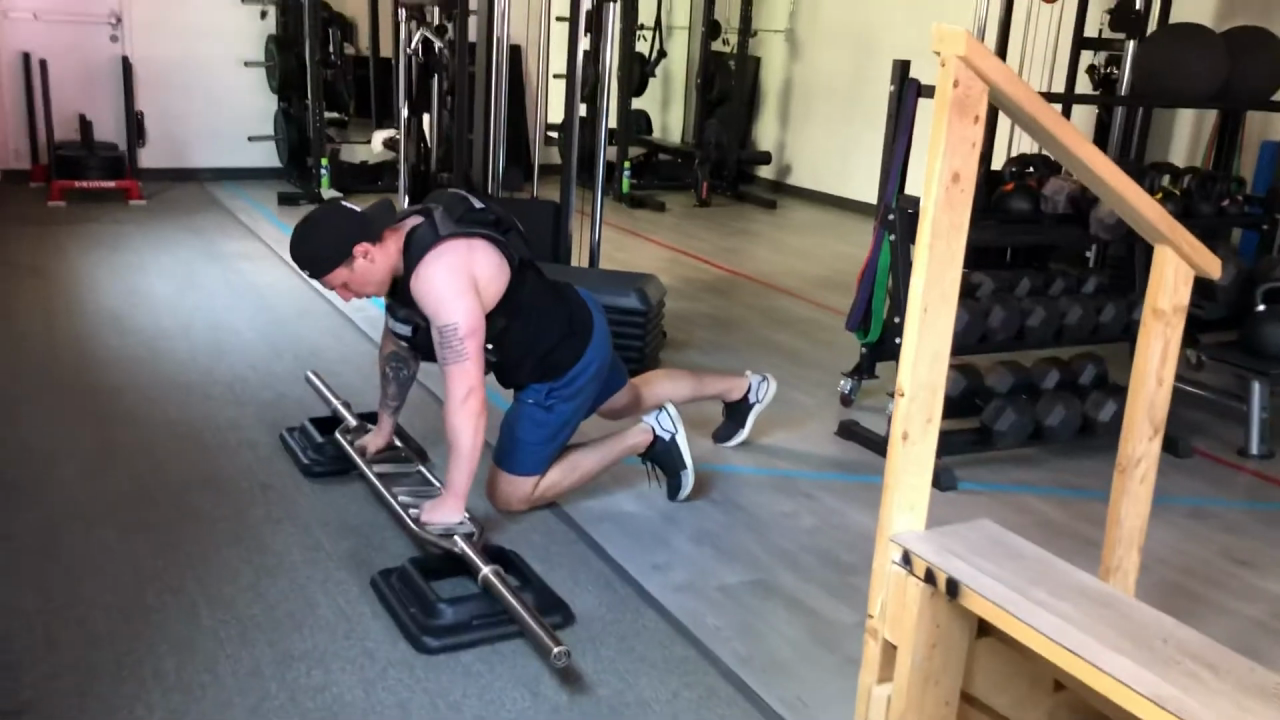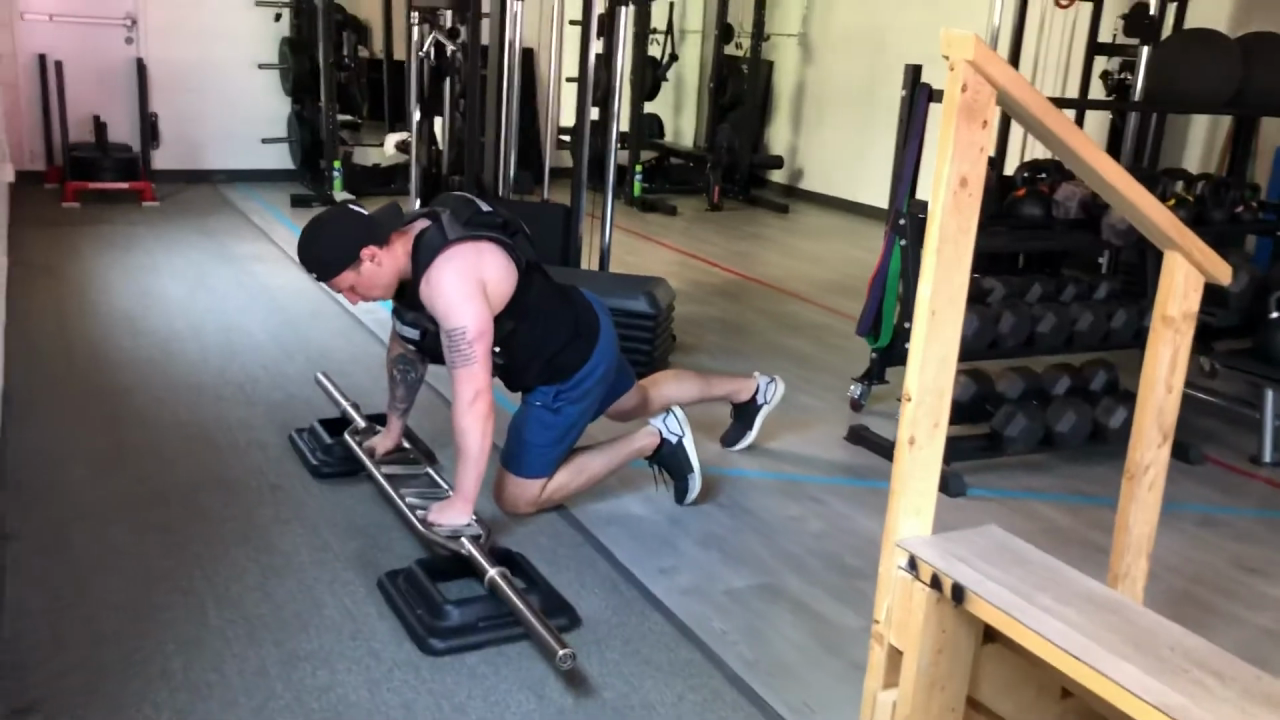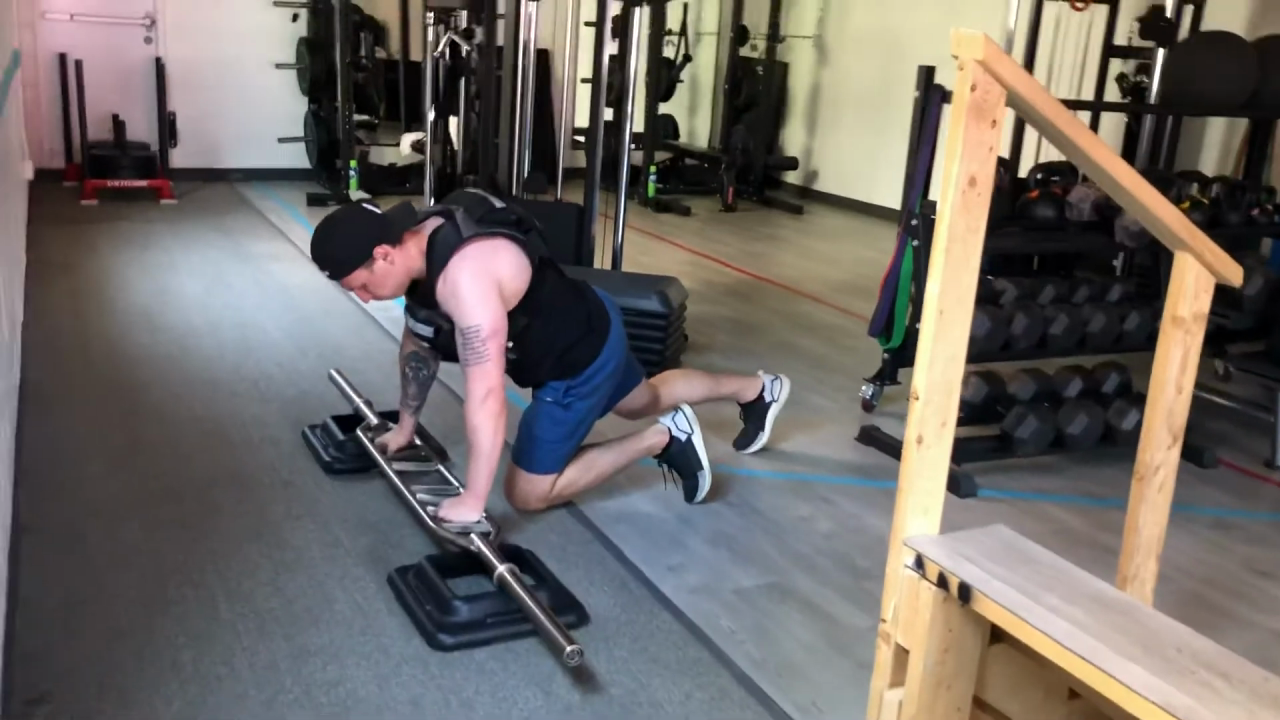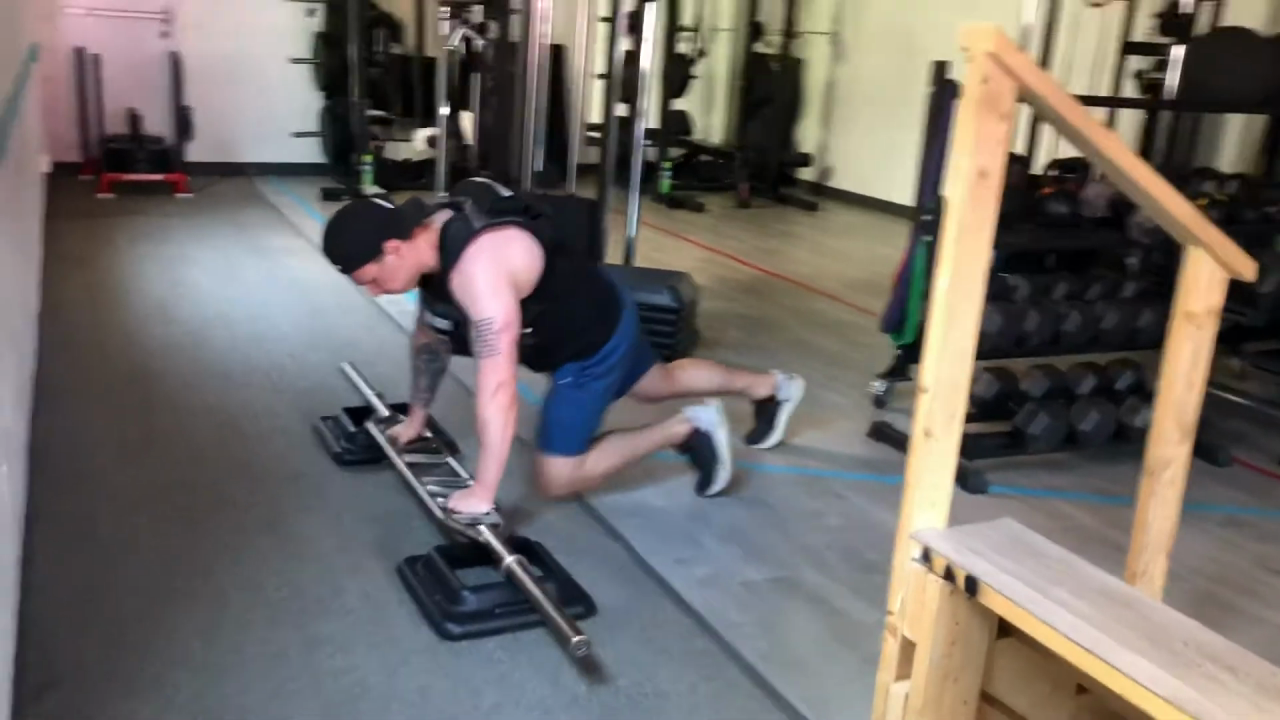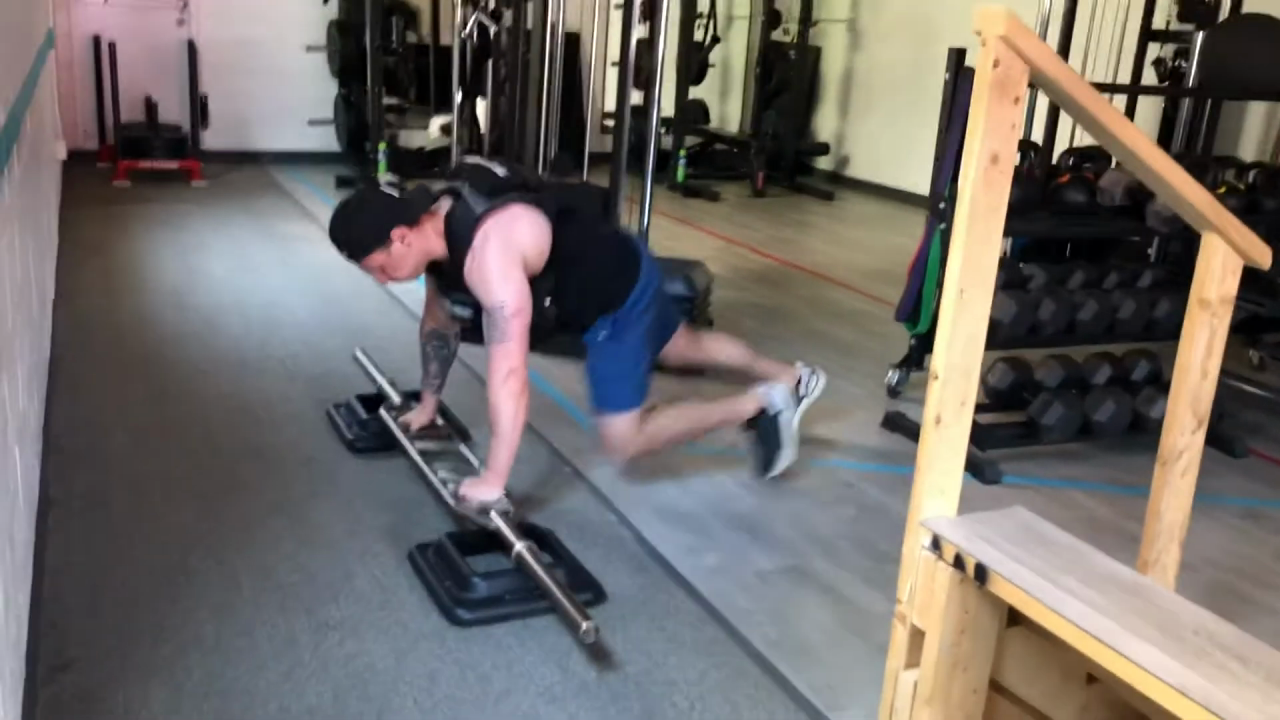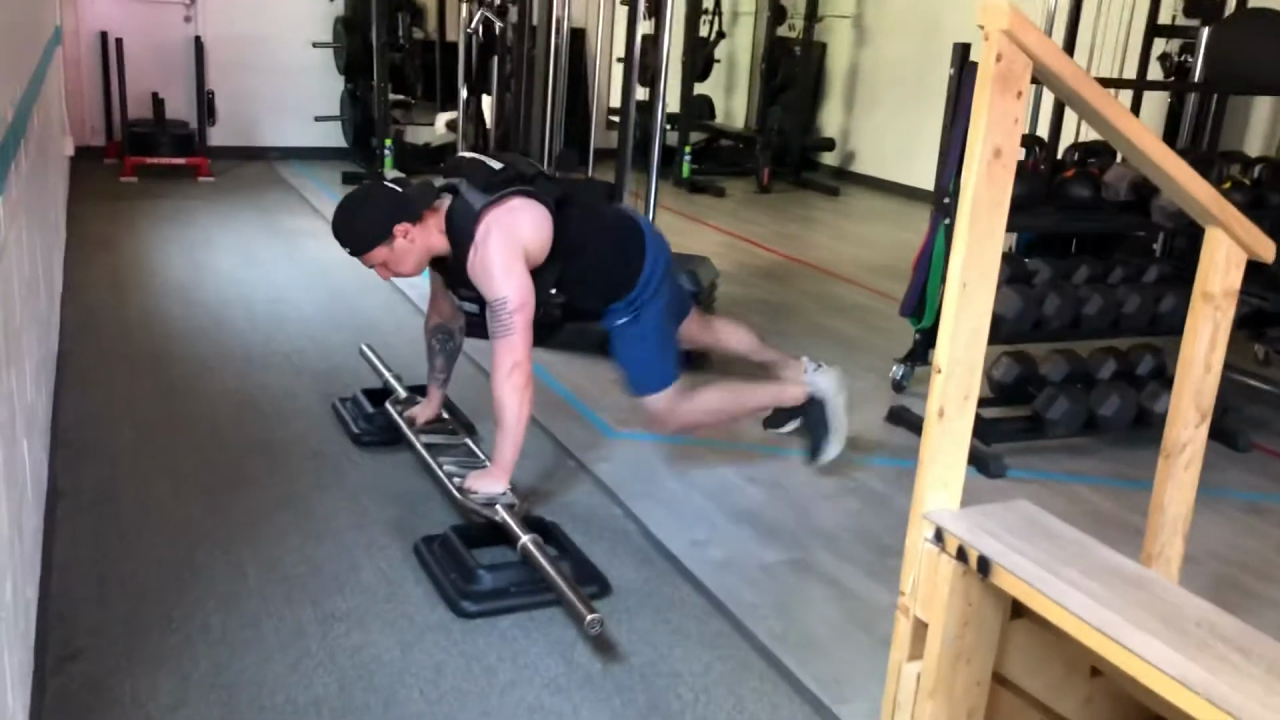
dt=0.1s
person 1, frame 1
left shoulder: (437, 272)
right shoulder: (400, 242)
left elbow: (466, 392)
right elbow: (399, 340)
left wrist: (452, 502)
right wrist: (384, 427)
left hip: (565, 356)
right hip: (568, 329)
left knee: (510, 495)
right knee: (626, 401)
left ankle: (647, 438)
right ankle: (743, 388)
person 1, frame 2
left shoulder: (446, 275)
right shoulder: (407, 246)
left elbow: (473, 395)
right elbow: (406, 344)
left wrist: (460, 505)
right wrist: (392, 429)
left hip: (571, 359)
right hip: (575, 330)
left knee: (518, 498)
right knee: (635, 403)
left ankle: (654, 441)
right ankle: (750, 390)
person 1, frame 3
left shoulder: (463, 274)
right shoulder: (419, 246)
left elbow: (487, 394)
right elbow: (418, 342)
left wrist: (472, 502)
right wrist: (406, 424)
left hip: (580, 354)
right hip: (583, 332)
left knee: (528, 494)
right knee: (642, 402)
left ankle: (665, 439)
right ankle: (757, 389)
person 1, frame 4
left shoulder: (476, 265)
right shoulder: (429, 237)
left elbow: (497, 387)
right elbow: (429, 335)
left wrist: (481, 494)
right wrist: (416, 417)
left hip: (594, 335)
right hip: (594, 314)
left knee: (556, 479)
right knee: (658, 382)
left ankle: (686, 429)
right ankle: (768, 388)
person 1, frame 5
left shoulder: (486, 250)
right shoulder: (436, 226)
left elbow: (509, 373)
right elbow: (439, 321)
left wrist: (493, 481)
right wrist: (428, 404)
left hip: (619, 290)
right hip: (609, 276)
left knee: (624, 442)
right knee: (683, 347)
left ankle: (759, 404)
right ankle: (788, 375)
person 1, frame 6
left shoulder: (489, 244)
right shoulder: (438, 220)
left elbow: (513, 367)
right elbow: (444, 315)
left wrist: (498, 474)
right wrist: (433, 398)
left hip: (628, 268)
right hip: (613, 249)
left knee: (667, 411)
right knee: (696, 331)
left ankle: (805, 393)
right ankle: (793, 368)
